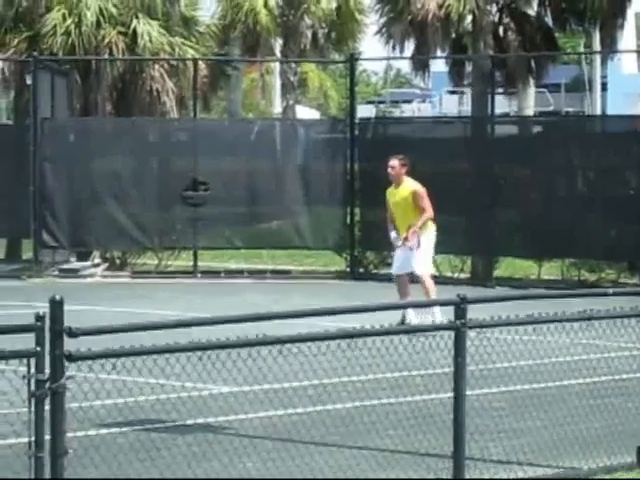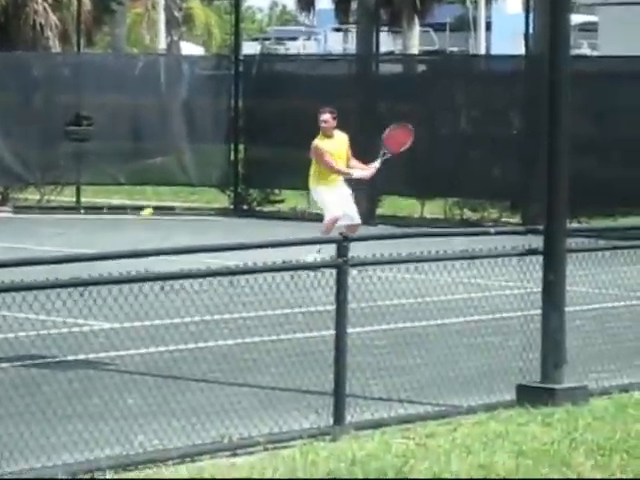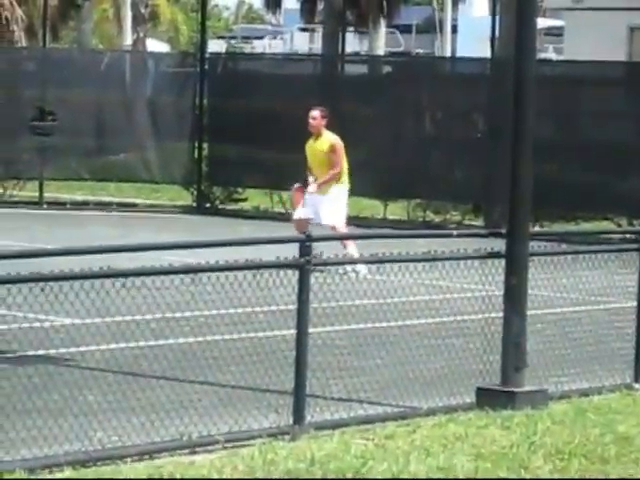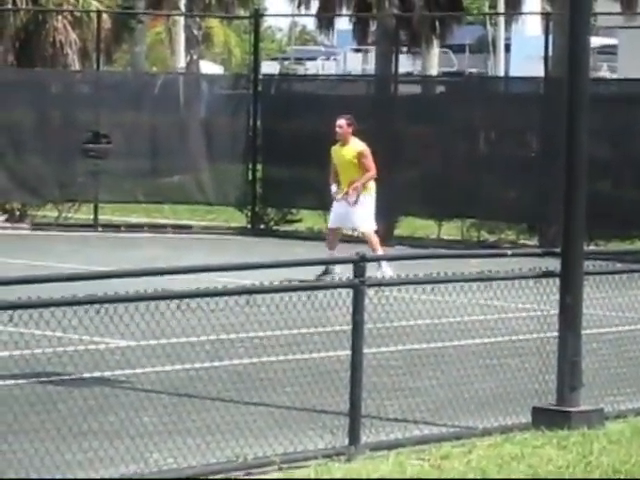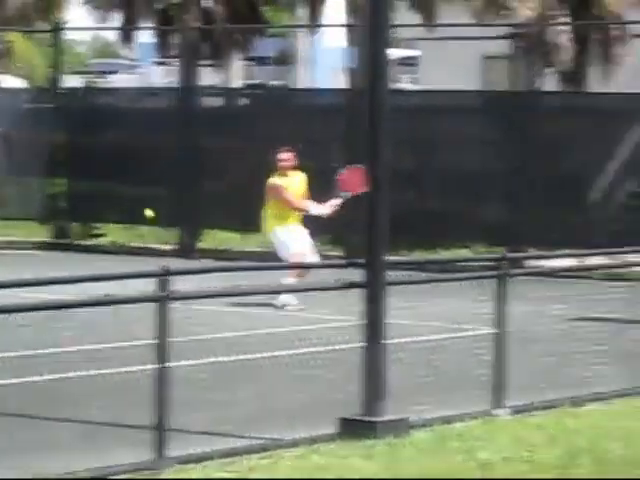
dt=1s
person 1, frame 1
left shoulder: (415, 189)
right shoulder: (389, 192)
left elbow: (429, 213)
right elbow: (390, 218)
left wrist: (415, 228)
right wrist: (393, 233)
left hip: (422, 235)
right hip: (406, 238)
left knee: (422, 273)
right knee: (399, 275)
left ankle: (436, 315)
right ankle: (408, 315)
person 1, frame 2
left shoulder: (343, 137)
right shoulder: (317, 145)
left elbow: (349, 160)
right elbow: (334, 168)
left wrist: (366, 167)
right wrist: (357, 173)
left hip: (338, 187)
right hip: (322, 187)
left knee: (354, 223)
right knee: (335, 215)
right ankle: (316, 250)
person 1, frame 3
left shoulder: (333, 142)
right shoulder: (310, 144)
left elbow: (339, 170)
left wrist: (317, 184)
right wrist: (311, 181)
left hip: (335, 188)
right hip: (317, 189)
left knee: (336, 225)
right knee: (299, 220)
left ankle: (356, 262)
person 1, frame 4
left shoulder: (360, 149)
right shoulder: (334, 150)
left elbow: (372, 172)
left wrist: (355, 186)
right wrist: (334, 186)
left hip: (363, 194)
right hip: (345, 195)
left knee: (365, 230)
right knee: (332, 229)
left ankle: (383, 266)
right ankle: (331, 268)
person 1, frame 5
left shoulder: (301, 177)
right shoulder: (274, 183)
left elbow: (303, 201)
right elbow: (294, 205)
left wrist: (322, 206)
right wrist: (316, 210)
left hip: (294, 226)
right hip: (278, 226)
left knee: (309, 262)
right knee: (298, 254)
left ankle: (286, 292)
right ankle: (285, 295)
